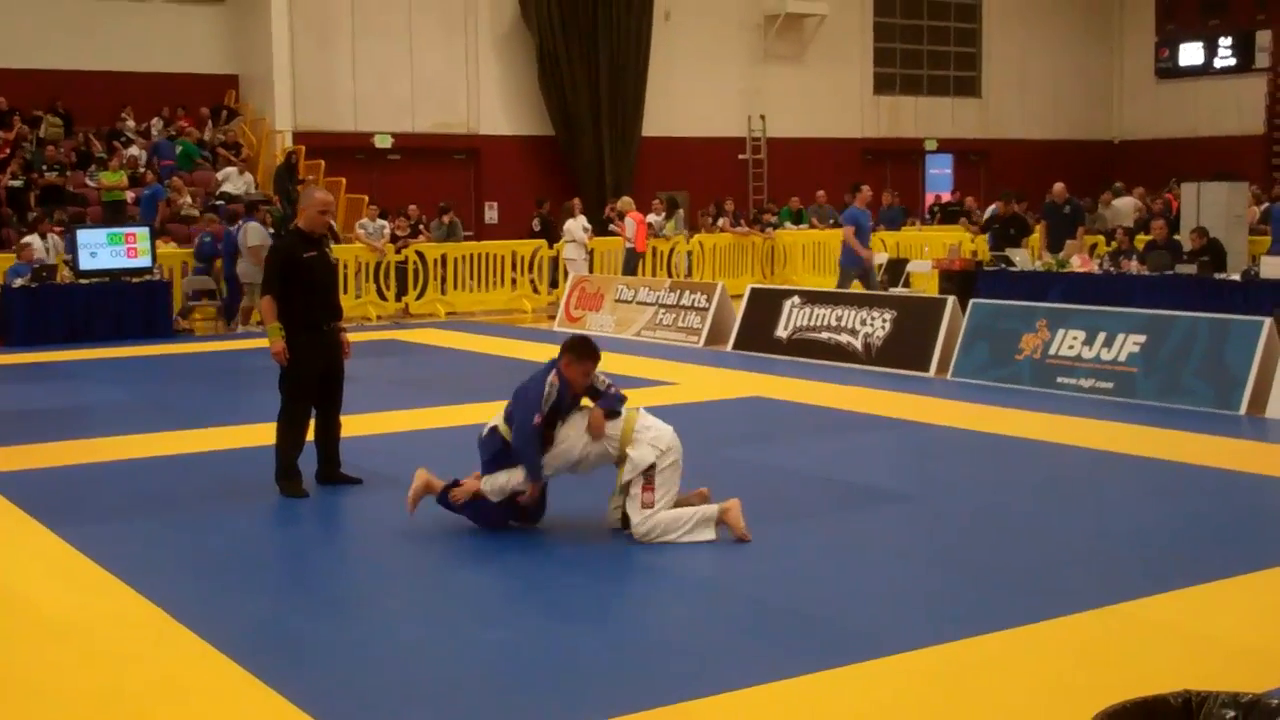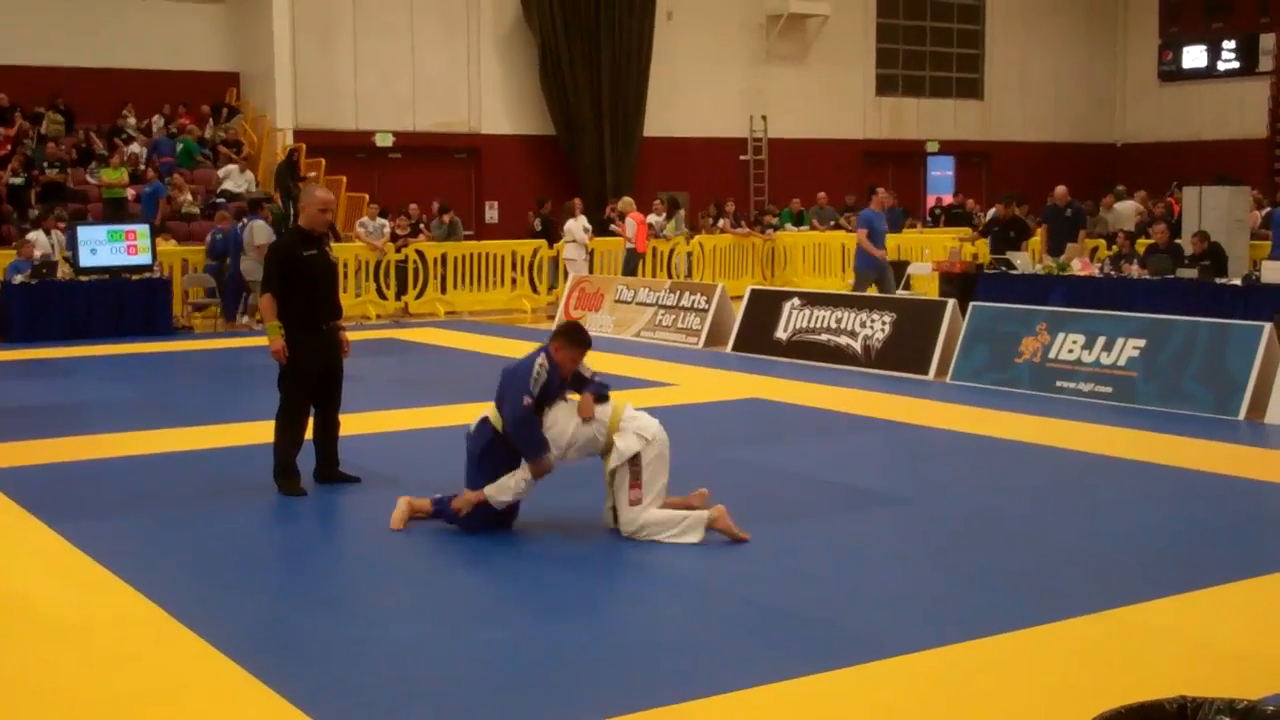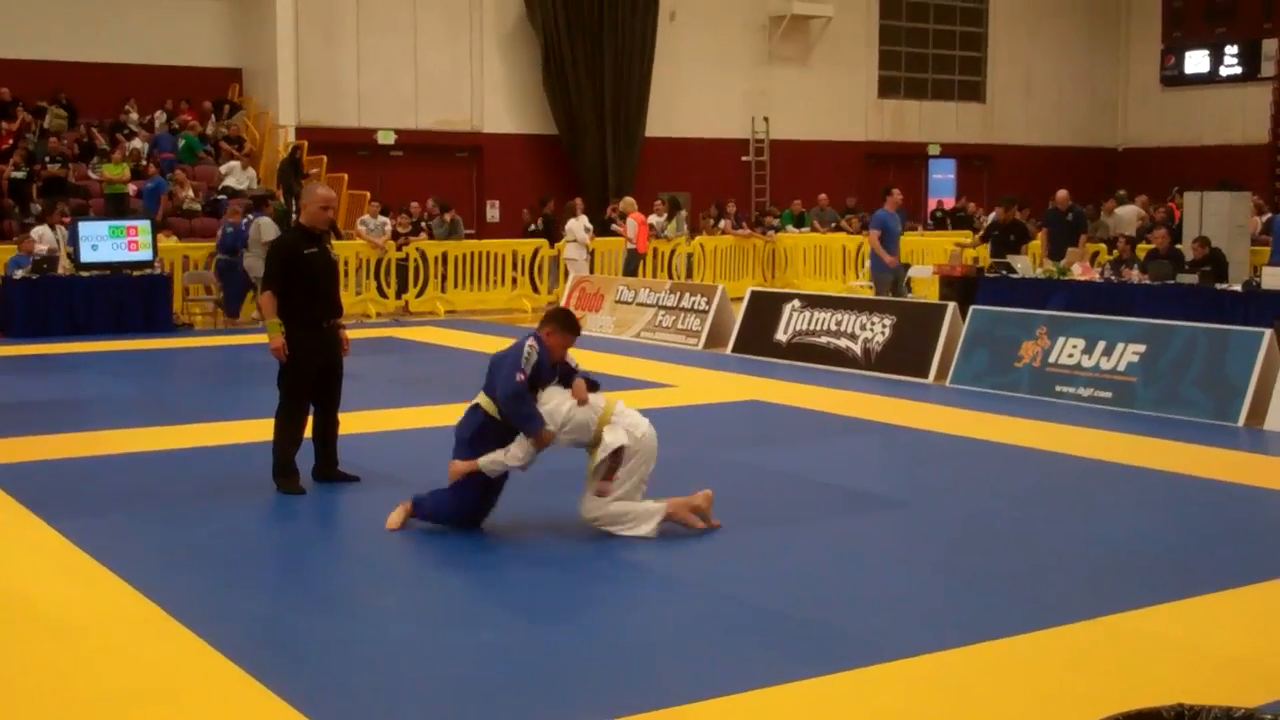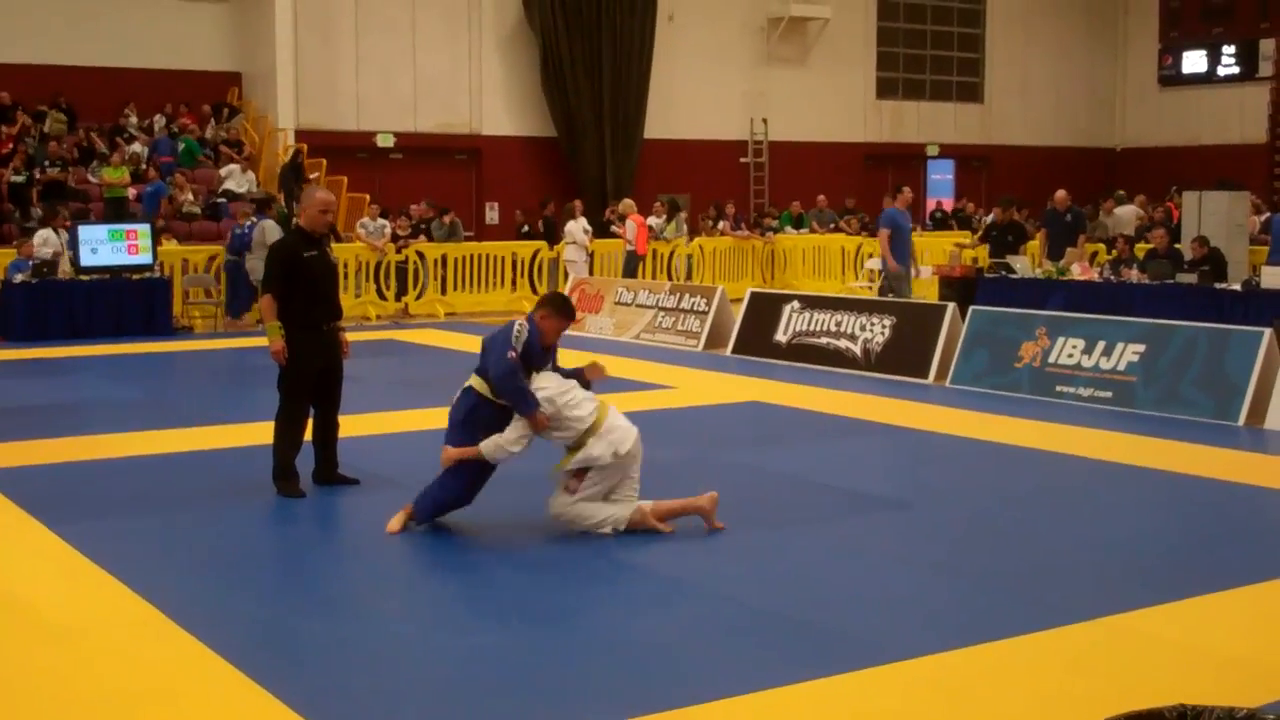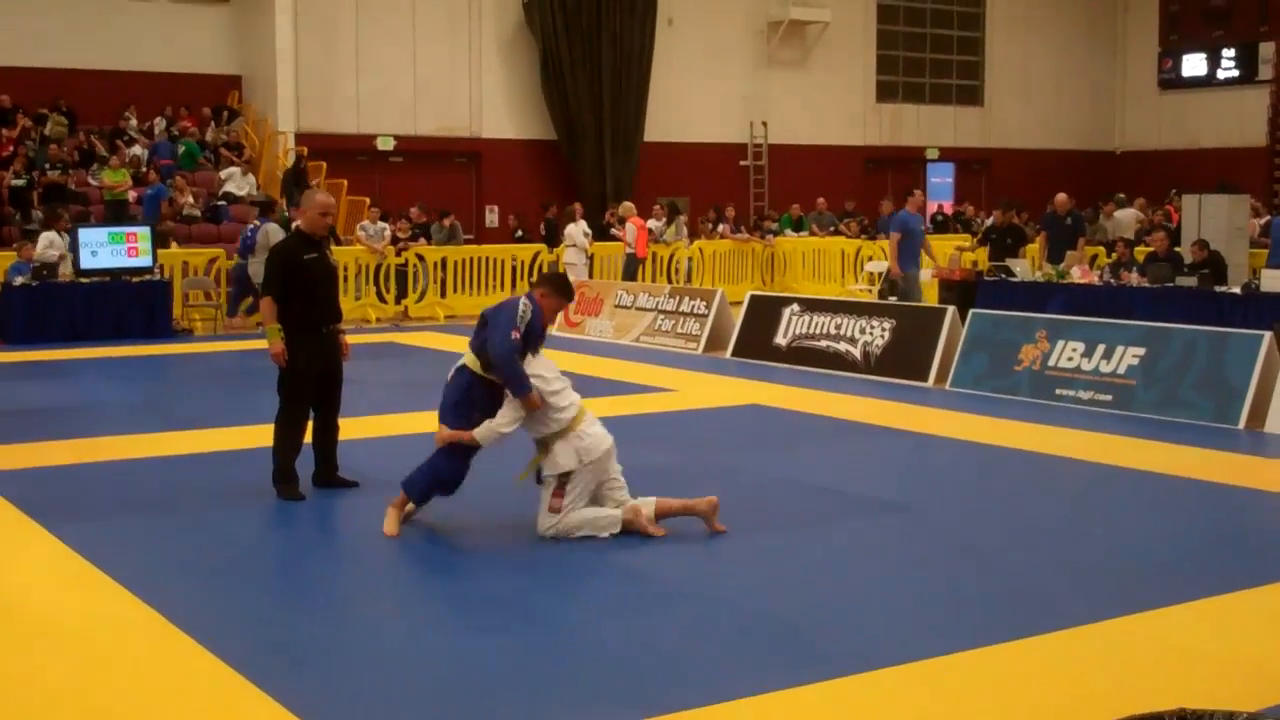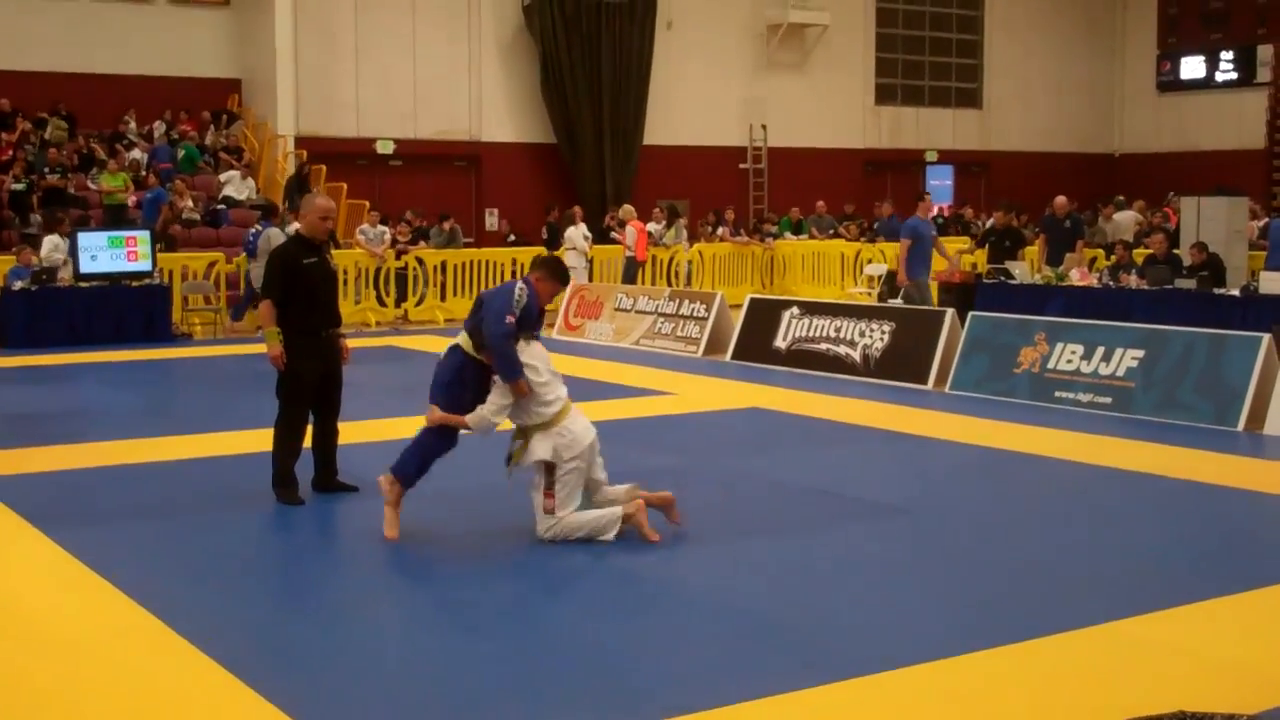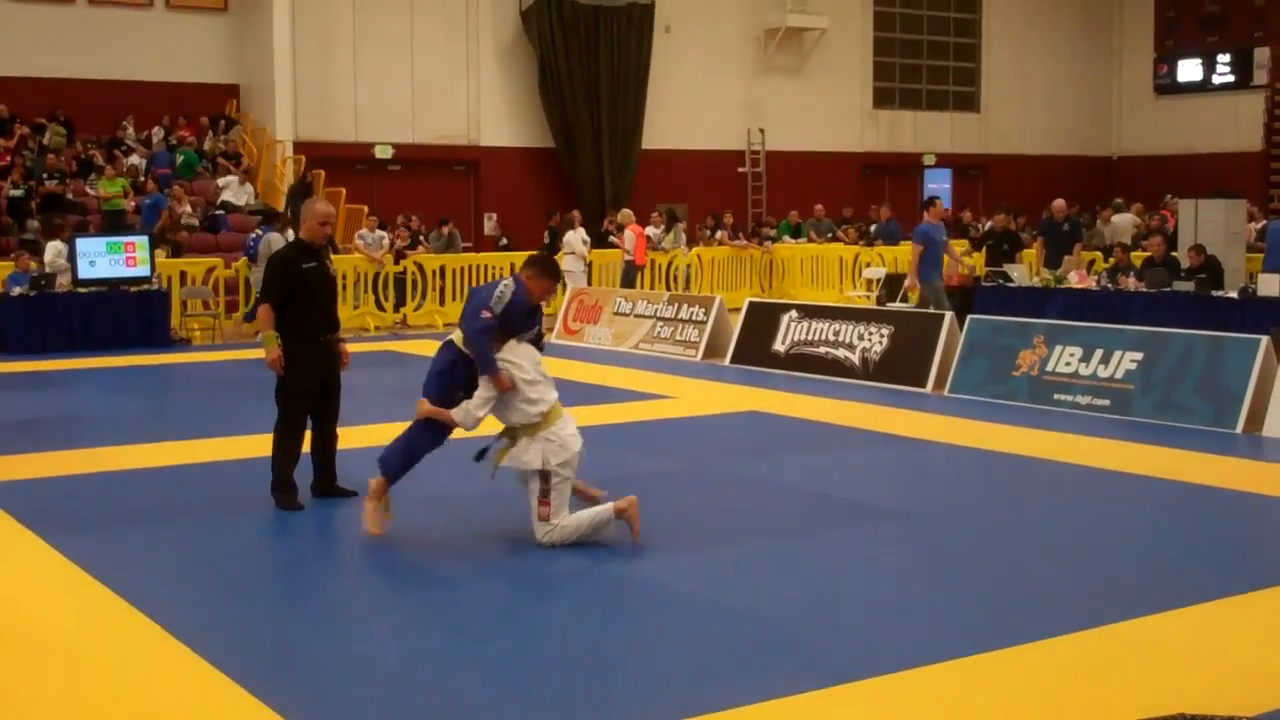
dt=0.1s
person 1, frame 1
left shoulder: (324, 245)
right shoulder: (284, 248)
right elbow: (268, 296)
left wrist: (339, 329)
right wrist: (274, 335)
left hip: (327, 338)
right hip: (299, 341)
left knee: (330, 407)
right knee: (295, 410)
left ankle: (329, 470)
right ankle: (287, 476)
person 1, frame 2
left shoulder: (324, 243)
right shoulder: (284, 246)
right elbow: (268, 294)
left wrist: (338, 328)
right wrist: (274, 333)
left hip: (326, 336)
right hip: (298, 338)
left knee: (329, 406)
right knee: (294, 409)
left ankle: (328, 468)
right ankle: (286, 474)
person 1, frame 3
left shoulder: (325, 241)
right shoulder: (286, 244)
right elbow: (268, 291)
left wrist: (338, 326)
right wrist: (274, 331)
left hip: (327, 334)
right hip: (298, 337)
left knee: (328, 405)
right knee: (293, 407)
left ankle: (326, 467)
right ankle: (284, 473)
person 1, frame 4
left shoulder: (324, 244)
right shoulder: (285, 247)
right elbow: (268, 295)
left wrist: (338, 329)
right wrist: (274, 334)
left hip: (327, 337)
right hip: (298, 340)
left knee: (328, 408)
right knee: (293, 410)
left ankle: (326, 470)
right ankle: (284, 476)
person 1, frame 5
left shoulder: (324, 247)
right shoulder: (285, 250)
right elbow: (268, 297)
left wrist: (338, 331)
right wrist: (274, 336)
left hip: (327, 340)
right hip: (299, 342)
left knee: (329, 410)
right knee: (293, 412)
left ankle: (326, 472)
right ankle: (284, 479)
person 1, frame 6
left shoulder: (324, 251)
right shoulder: (285, 254)
right elbow: (267, 300)
left wrist: (338, 335)
right wrist: (272, 339)
left hip: (326, 343)
right hip: (298, 346)
left knee: (328, 414)
right knee: (293, 416)
left ankle: (326, 477)
right ankle: (284, 483)
person 1, frame 7
left shoulder: (324, 256)
right shoulder: (284, 259)
right elbow: (266, 304)
left wrist: (338, 340)
right wrist: (270, 343)
left hip: (325, 348)
right hip: (296, 351)
left knee: (327, 419)
right knee: (292, 421)
left ankle: (325, 482)
right ankle: (283, 488)
person 2, frame 1
left shoulder: (563, 443)
right shoulder: (564, 422)
left elbow: (523, 475)
left wrist: (478, 486)
left hip: (653, 447)
right hip: (653, 437)
left knee: (644, 527)
right knee: (621, 515)
left ankle: (723, 511)
right ankle: (693, 499)
person 2, frame 2
left shoulder: (547, 433)
right shoulder: (550, 412)
left elbow: (523, 479)
left wrist: (477, 496)
left hip: (638, 439)
right hip: (641, 432)
left knee: (635, 524)
right knee: (619, 514)
left ankle: (711, 516)
right ankle: (692, 502)
person 2, frame 3
left shoulder: (541, 413)
right shoulder: (544, 394)
left elbow: (516, 456)
left wrist: (467, 467)
left hip: (626, 439)
right hip: (633, 431)
left knee: (595, 511)
right knee: (618, 507)
left ankle: (674, 508)
right ankle: (693, 502)
person 2, frame 4
left shoulder: (536, 396)
right shoulder: (541, 379)
left elbow: (507, 443)
left wrist: (458, 454)
left hip: (606, 443)
right hip: (620, 433)
left knee: (562, 510)
right knee: (619, 509)
left ankle: (636, 515)
right ankle: (698, 504)
person 2, frame 5
right shoulder: (535, 362)
left elbow: (498, 429)
left wrist: (451, 436)
left hip: (575, 448)
right hip: (589, 438)
left knee: (551, 526)
right knee: (620, 508)
left ankle: (630, 516)
right ankle: (699, 506)
person 2, frame 6
right shoulder: (531, 347)
left elbow: (487, 420)
left wrist: (441, 418)
left hip: (561, 441)
right hip: (576, 428)
left knee: (550, 529)
right knee: (597, 497)
left ankle: (626, 513)
right ankle: (653, 499)
person 2, frame 7
left shoulder: (498, 364)
right shoulder: (520, 347)
left elbow: (470, 415)
left wrist: (429, 410)
left hip: (549, 443)
right hip: (560, 431)
left knee: (549, 534)
left ankle: (619, 508)
right ankle: (580, 491)
person 3, frame 1
left shoulder: (583, 376)
right shoulder: (546, 384)
left elbow: (612, 392)
right elbow: (524, 438)
left wrist: (600, 409)
right wrist: (533, 479)
left hip: (534, 442)
right hip: (503, 446)
left knee: (529, 516)
right knee: (493, 516)
right ankle: (434, 487)
person 3, frame 2
left shoulder: (566, 367)
right shoulder: (537, 367)
left elbow: (596, 384)
right elbow: (519, 416)
left wrist: (589, 396)
right wrist: (538, 457)
left hip: (514, 444)
right hip: (492, 441)
left knee: (500, 521)
right knee: (478, 520)
right ankle: (417, 505)
person 3, frame 3
left shoulder: (554, 357)
right shoulder: (527, 350)
right elbow: (511, 395)
left wrist: (579, 382)
right wrist: (536, 429)
left hip: (503, 433)
right hip: (482, 430)
right knee: (460, 509)
right ankle: (409, 508)
person 3, frame 4
left shoulder: (546, 346)
right shoulder: (519, 330)
right elbow: (506, 374)
left wrist: (583, 376)
right wrist: (531, 411)
left hip: (498, 416)
right hip: (475, 410)
left knee: (472, 476)
right knee: (462, 476)
right ankle: (411, 512)
person 3, frame 5
left shoulder: (535, 320)
right shoulder: (519, 309)
right elbow: (504, 354)
right wrist: (525, 393)
left hip: (490, 392)
right hip: (467, 389)
left knee: (460, 457)
right knee: (453, 453)
left ankle: (412, 500)
right ankle: (399, 505)
person 3, frame 6
left shoulder: (533, 307)
right shoulder: (517, 292)
right elbow: (498, 336)
right wrist: (515, 378)
left hip: (480, 373)
right hip: (460, 369)
left knee: (444, 433)
right knee: (441, 432)
left ankle: (394, 482)
right ankle: (394, 495)
person 3, frame 7
left shoulder: (531, 310)
right shoulder: (503, 290)
right elbow: (476, 330)
right wrist: (494, 373)
left hip: (473, 370)
right hip: (454, 364)
left knee: (436, 429)
right knee: (429, 428)
left ankle: (382, 482)
right ankle: (378, 490)
